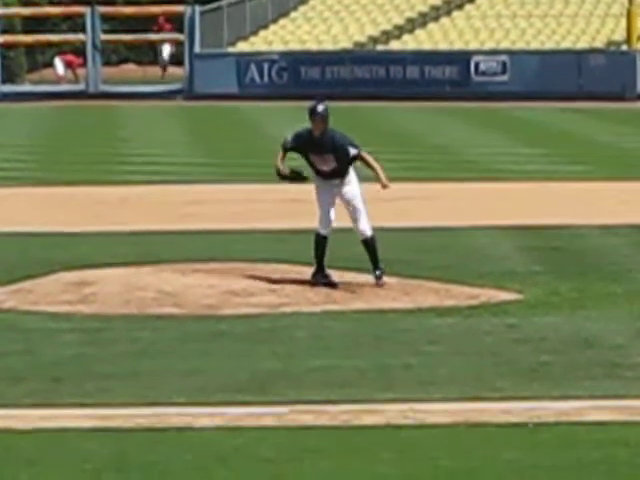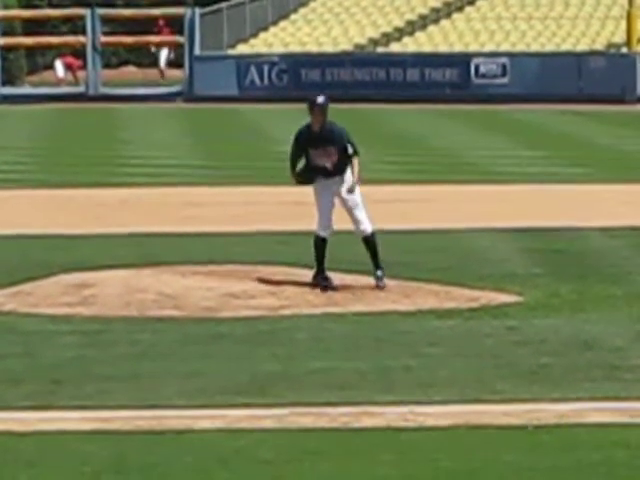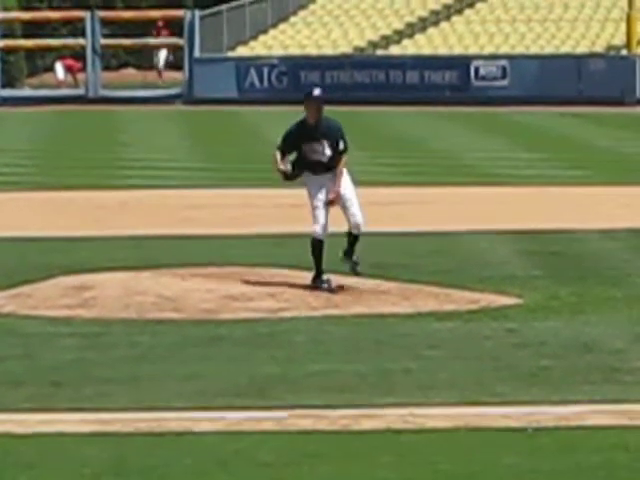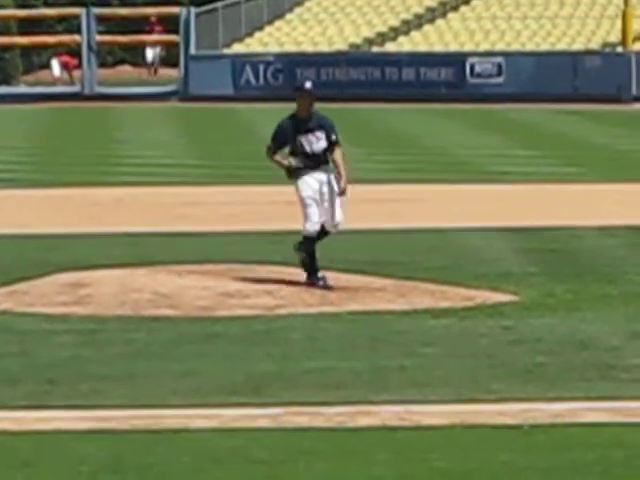
dt=0.2s
person 1, frame 1
left shoulder: (337, 139)
right shoulder: (302, 138)
left elbow: (361, 155)
right elbow: (285, 146)
left wrist: (380, 173)
right wrist: (279, 163)
left hip: (345, 180)
right hip: (324, 183)
left knee: (363, 227)
right knee: (325, 224)
left ankle: (377, 269)
right ankle: (319, 272)
person 1, frame 2
left shoulder: (338, 132)
right shoulder: (302, 135)
left elbow: (354, 157)
right elbow: (295, 156)
left wrist: (355, 178)
right wrist: (294, 174)
left hip: (344, 178)
right hip: (321, 181)
left knee: (363, 223)
right knee: (323, 226)
left ankle: (378, 269)
right ankle: (319, 274)
person 1, frame 3
left shoulder: (333, 127)
right shoulder: (295, 131)
left elbow: (342, 158)
right elbow: (280, 151)
left wrist: (336, 189)
right wrist: (280, 165)
left hip: (338, 176)
right hip: (314, 179)
left knee: (356, 220)
right knee: (319, 227)
left ankle: (349, 253)
right ankle: (318, 276)
person 1, frame 4
left shoulder: (324, 121)
right shoulder: (287, 125)
left elbow: (335, 150)
right elbow: (270, 151)
left wrist: (343, 177)
right wrist: (282, 162)
left hip: (327, 172)
right hip: (305, 175)
left knee: (334, 222)
right knee: (312, 223)
left ankle: (304, 247)
right ankle: (313, 273)
